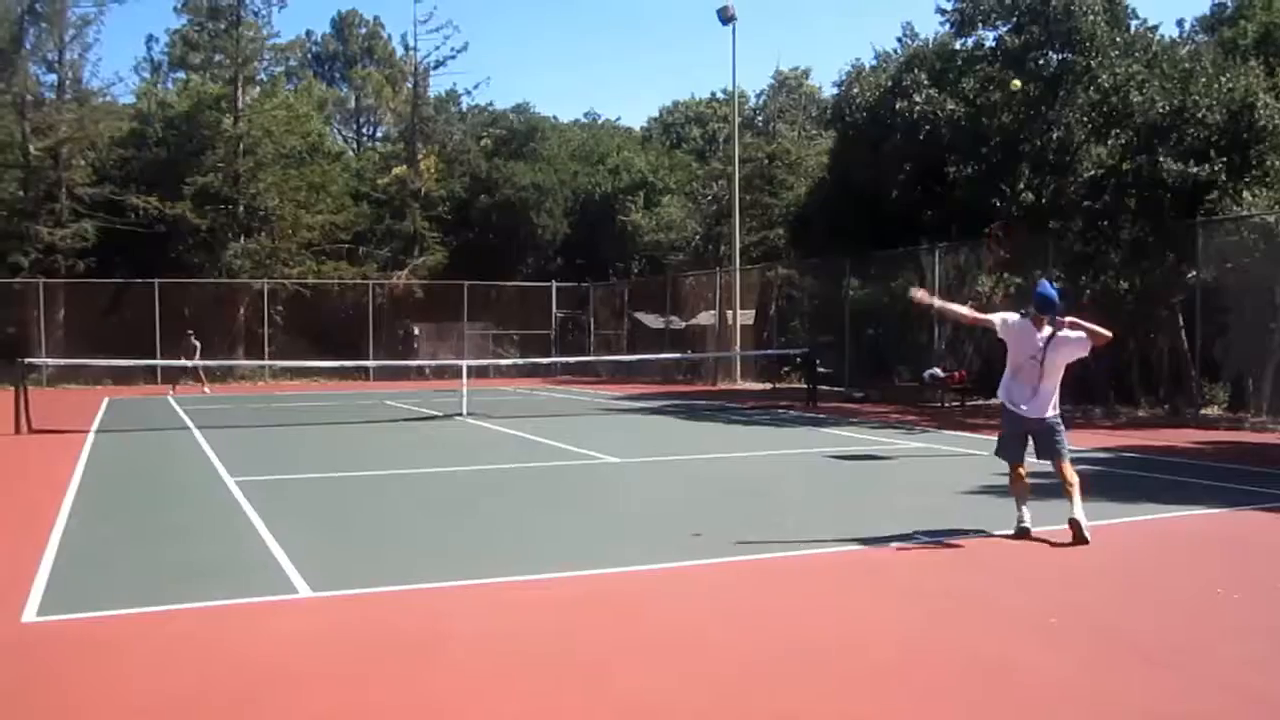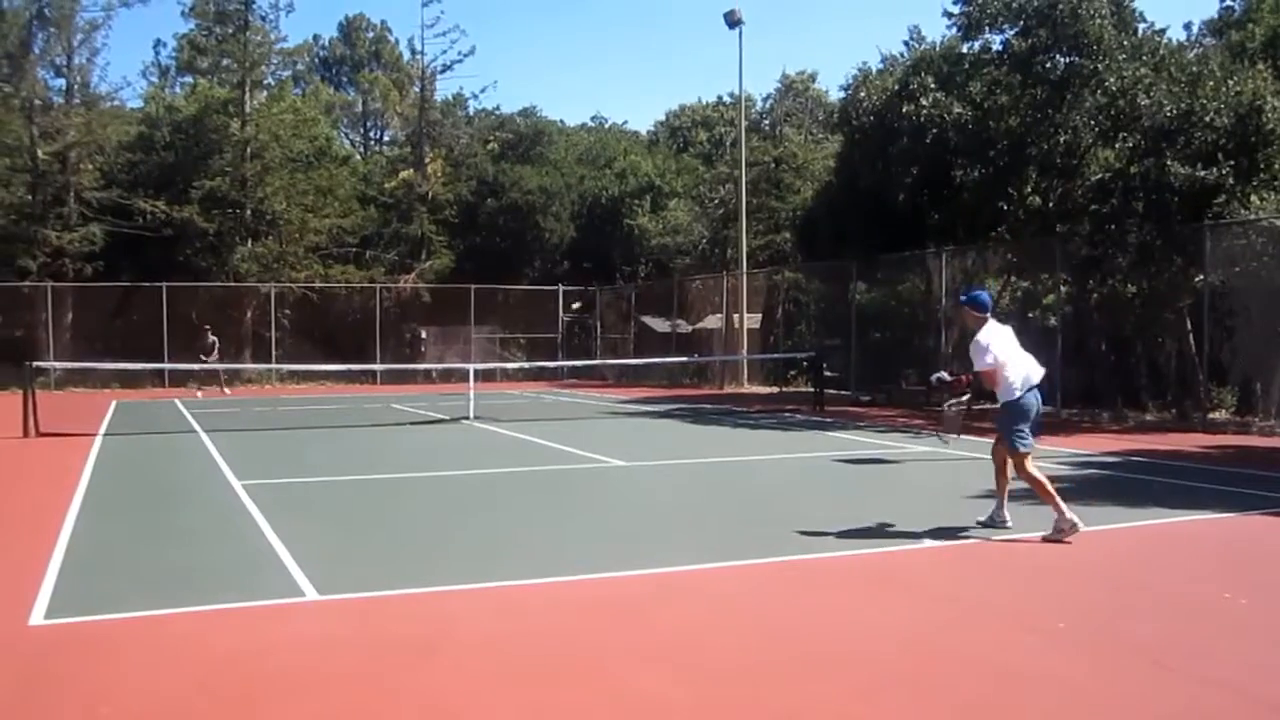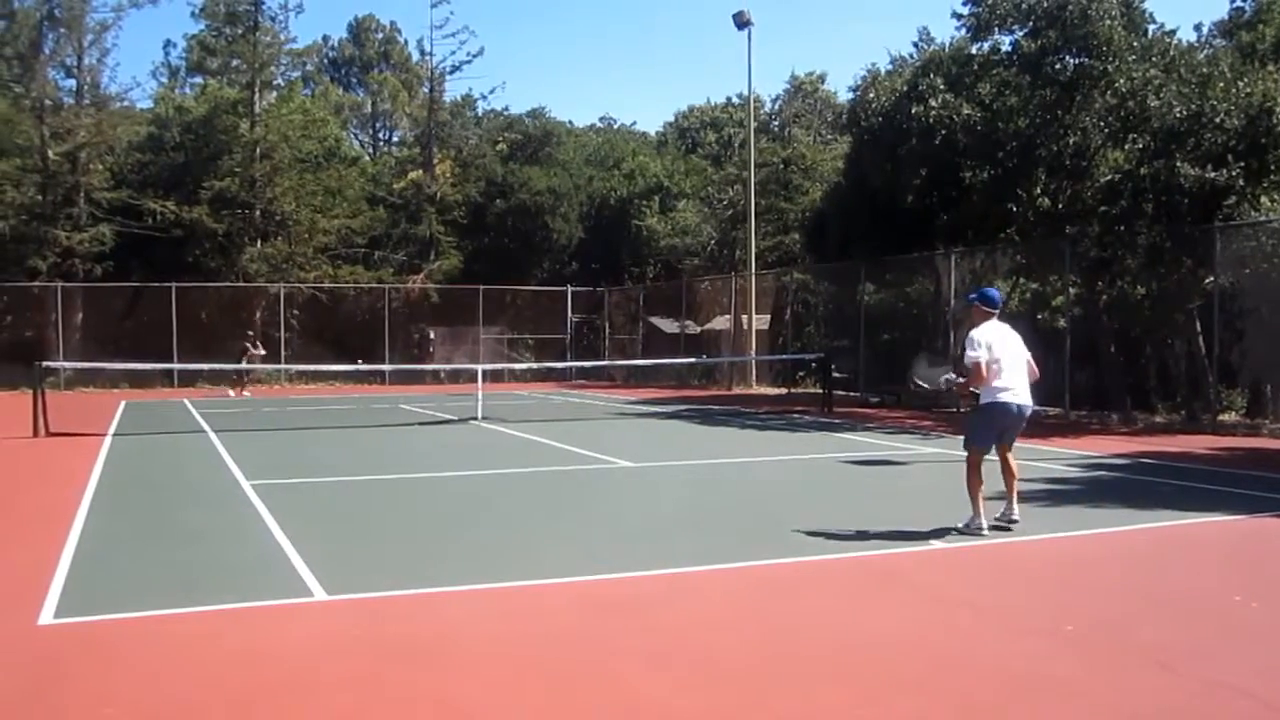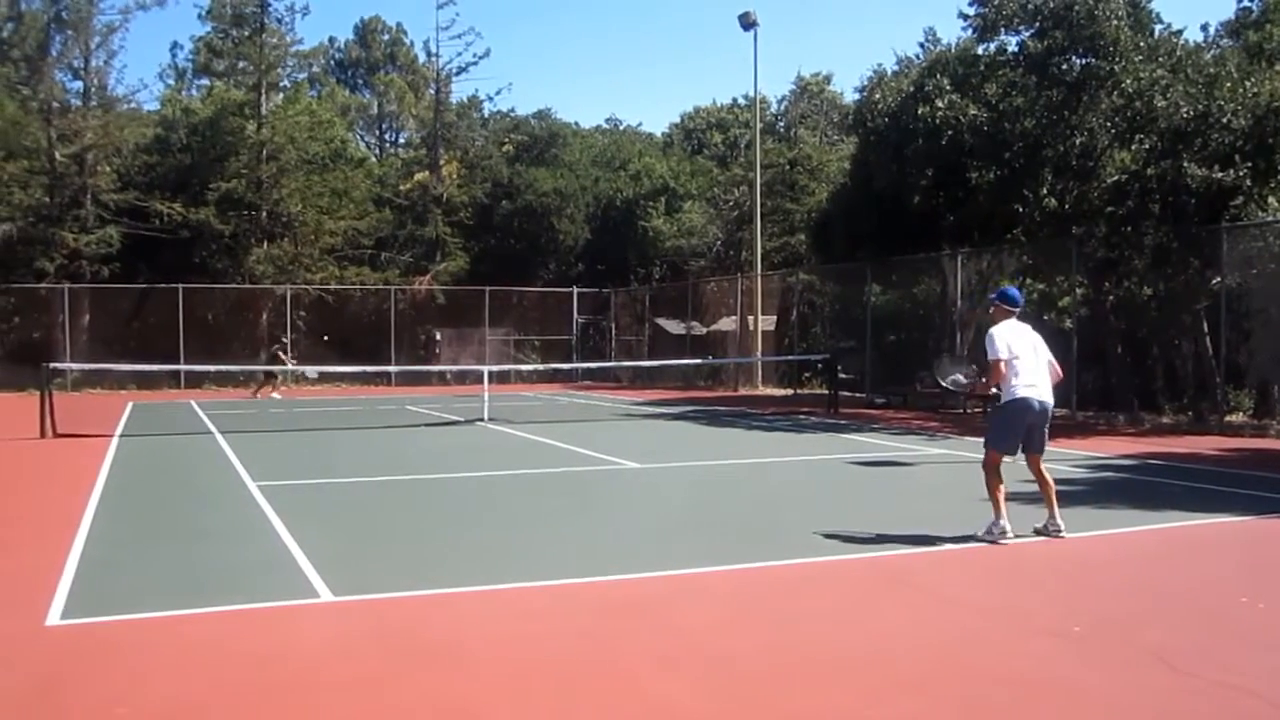
dt=0.5s
person 1, frame 1
left shoulder: (1015, 324)
right shoulder: (1062, 340)
left elbow: (973, 317)
right elbow: (1106, 337)
left wrist: (933, 302)
right wrist: (1075, 323)
left hip: (1014, 410)
right hip: (1045, 414)
left knee: (1016, 467)
right knee: (1064, 467)
left ankle: (1023, 517)
right ankle: (1077, 514)
person 1, frame 2
left shoulder: (980, 342)
right shoulder: (1000, 329)
left elbow: (989, 380)
left wrist: (968, 380)
left hip: (1017, 400)
right hip: (1030, 395)
left knee: (1023, 464)
right knee: (999, 453)
left ankle: (1065, 517)
right ankle: (1000, 513)
person 1, frame 3
left shoulder: (977, 335)
right shoulder: (1012, 334)
left elbow: (979, 375)
right elbow: (1034, 373)
left wrist: (965, 385)
left hip: (996, 404)
right hip: (1024, 404)
left knee: (974, 460)
right knee: (1004, 452)
left ankle: (978, 520)
right ankle: (1011, 508)
person 1, frame 4
left shoulder: (997, 332)
right shoulder: (1033, 334)
left elbow: (999, 371)
right elbow: (1057, 373)
left wrist: (986, 385)
left hip: (1017, 402)
right hip: (1044, 403)
left knee: (991, 463)
right knee: (1036, 464)
left ankle: (1001, 523)
right ankle: (1054, 521)
